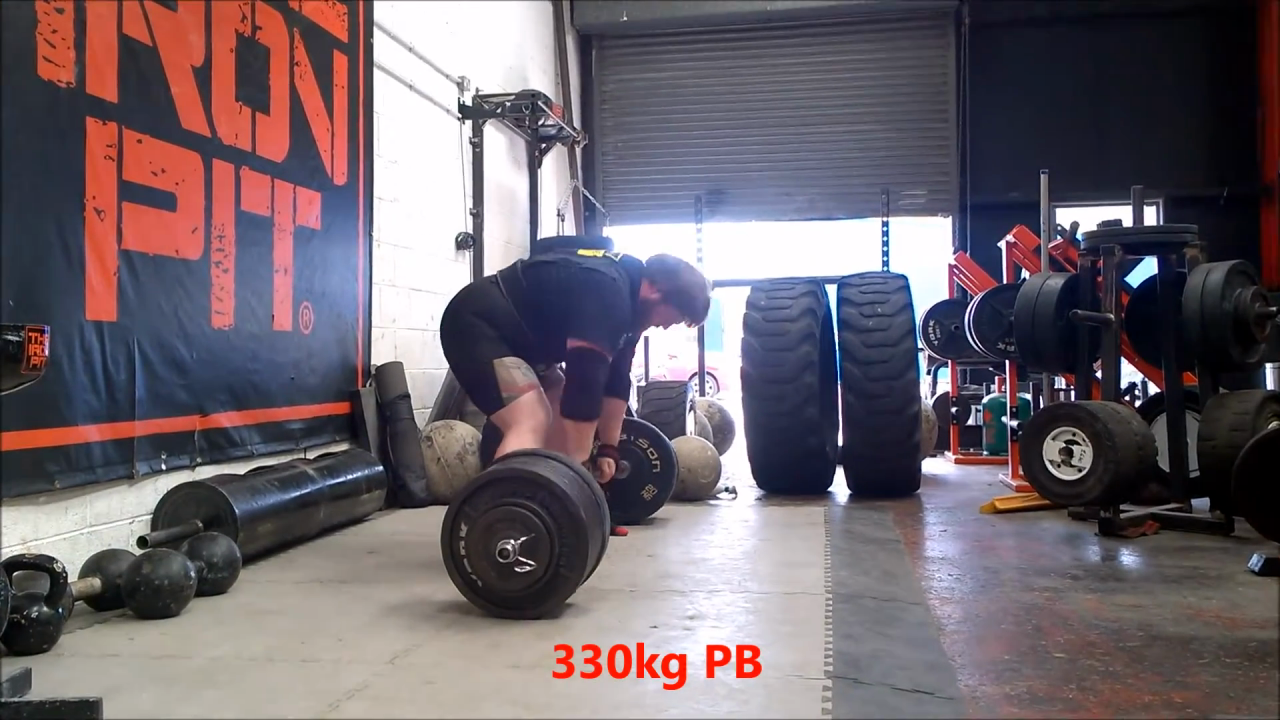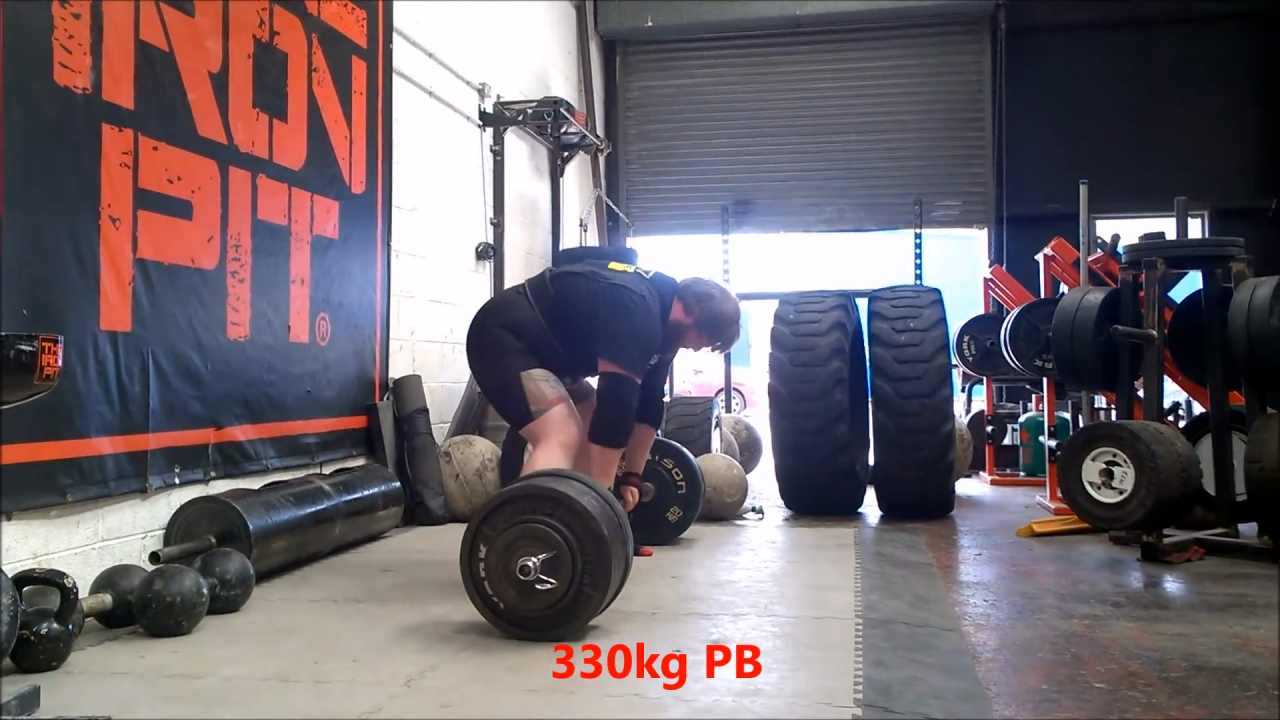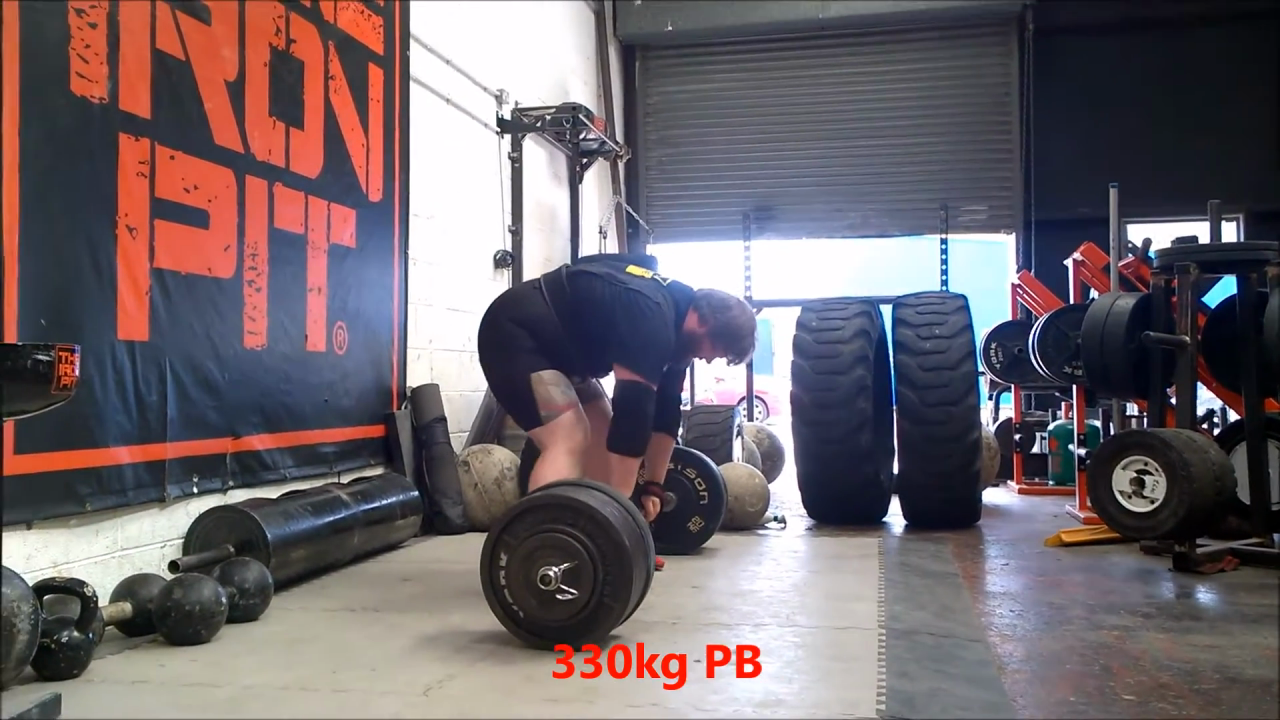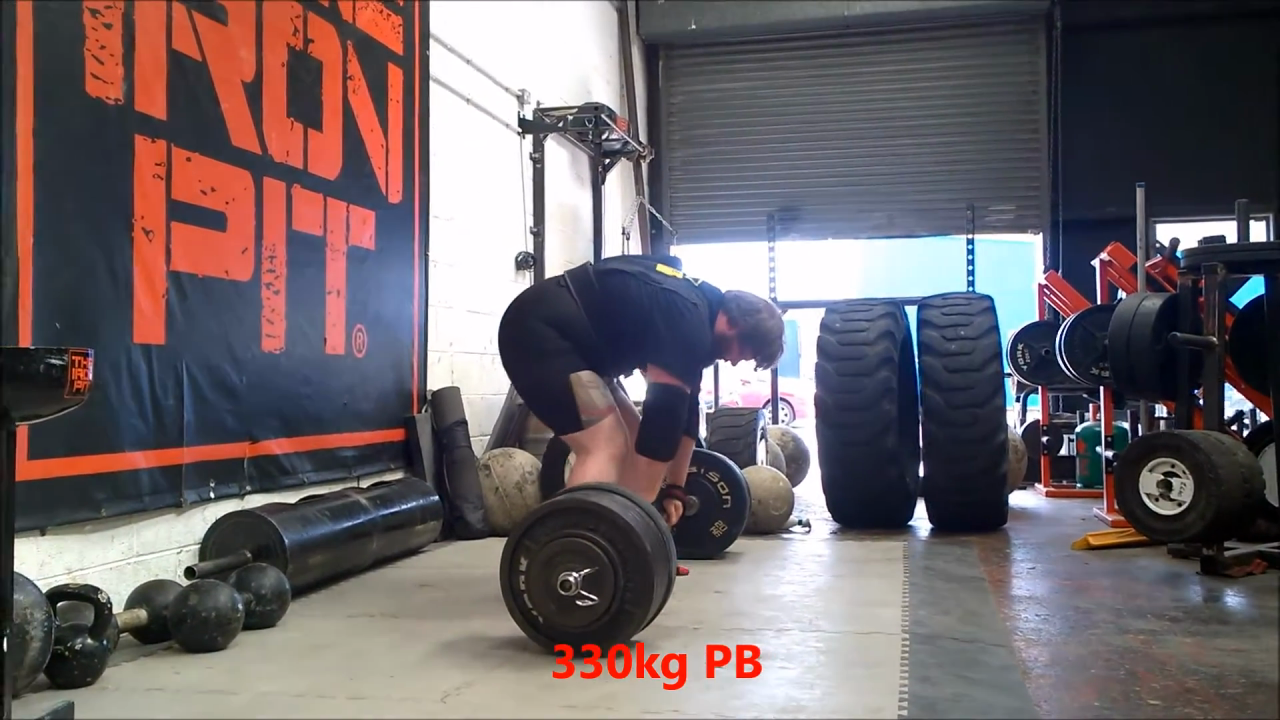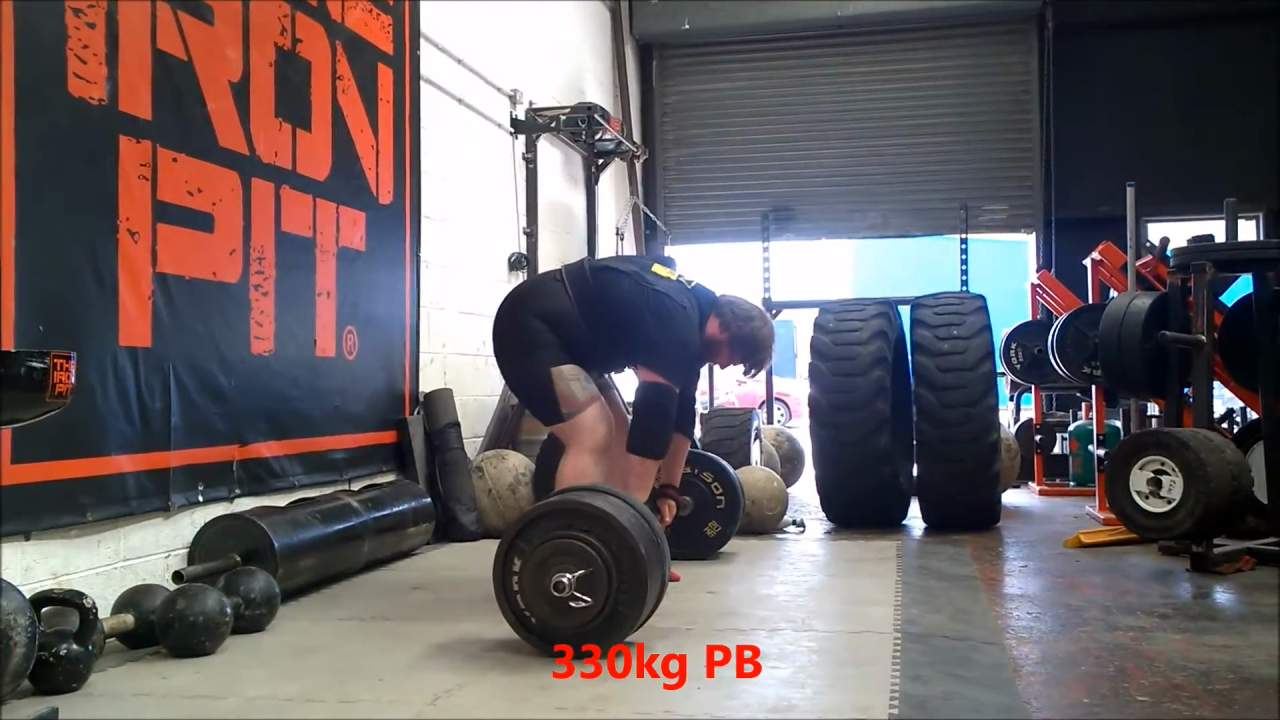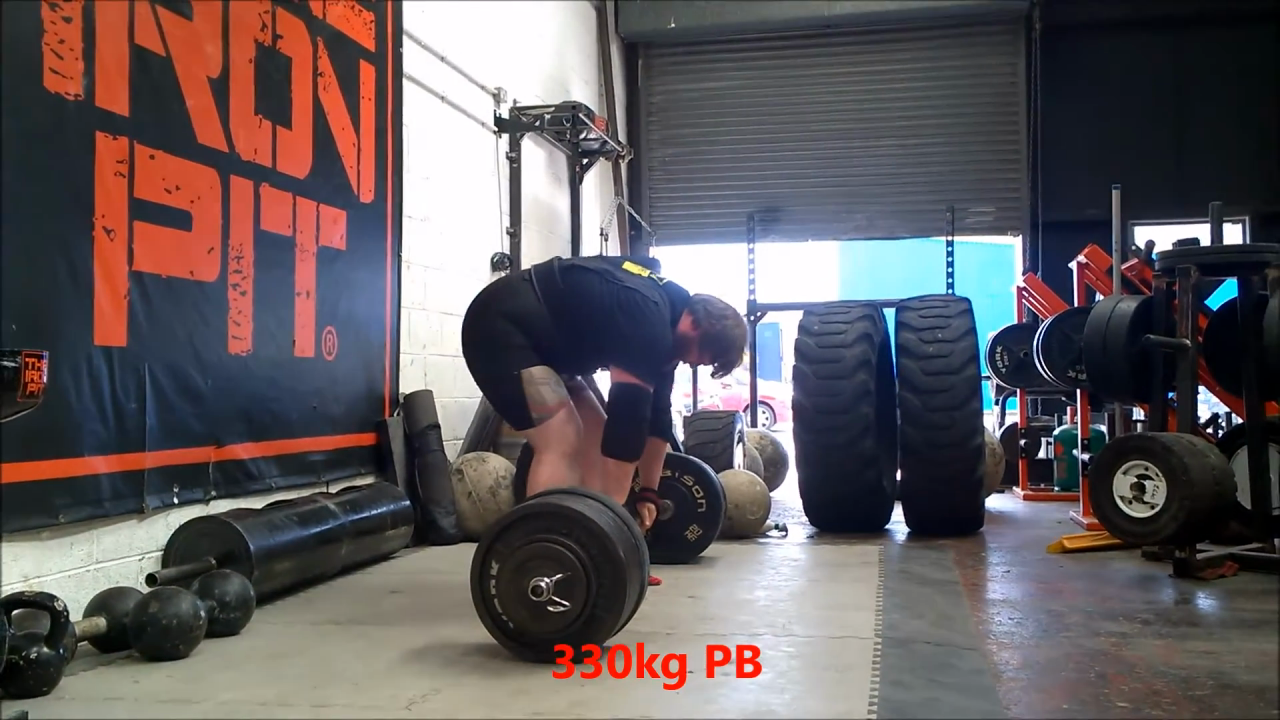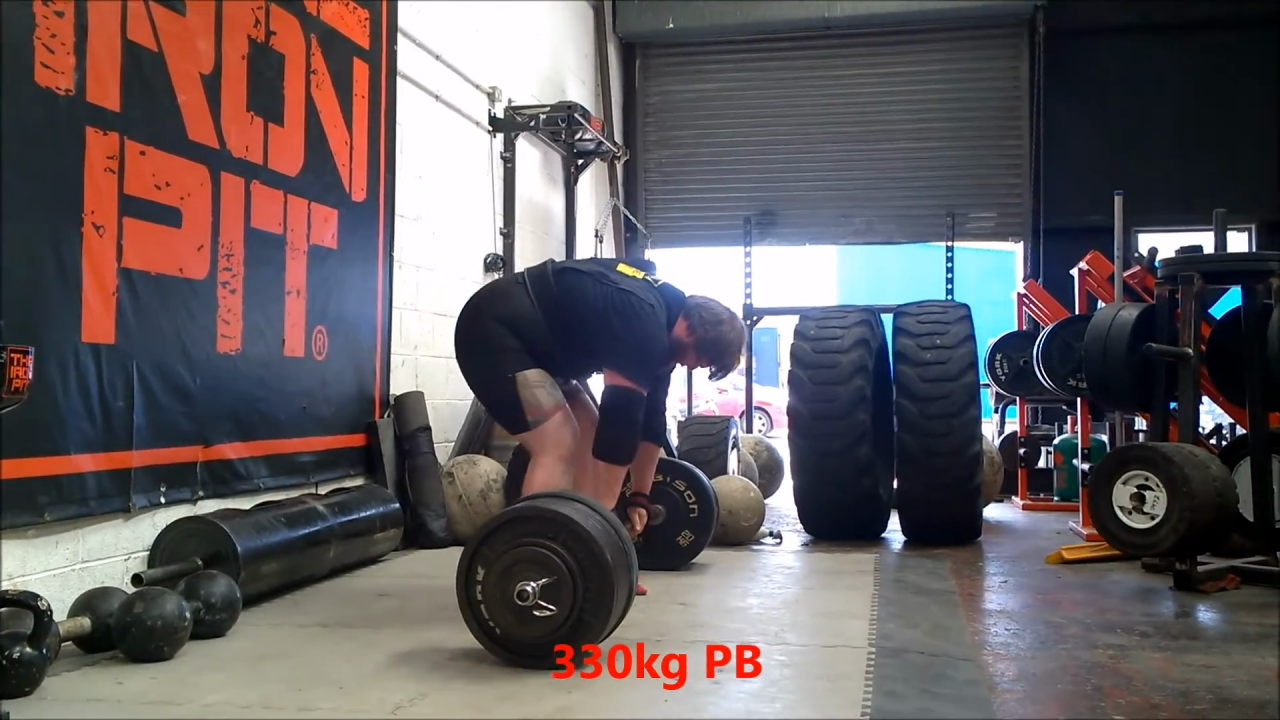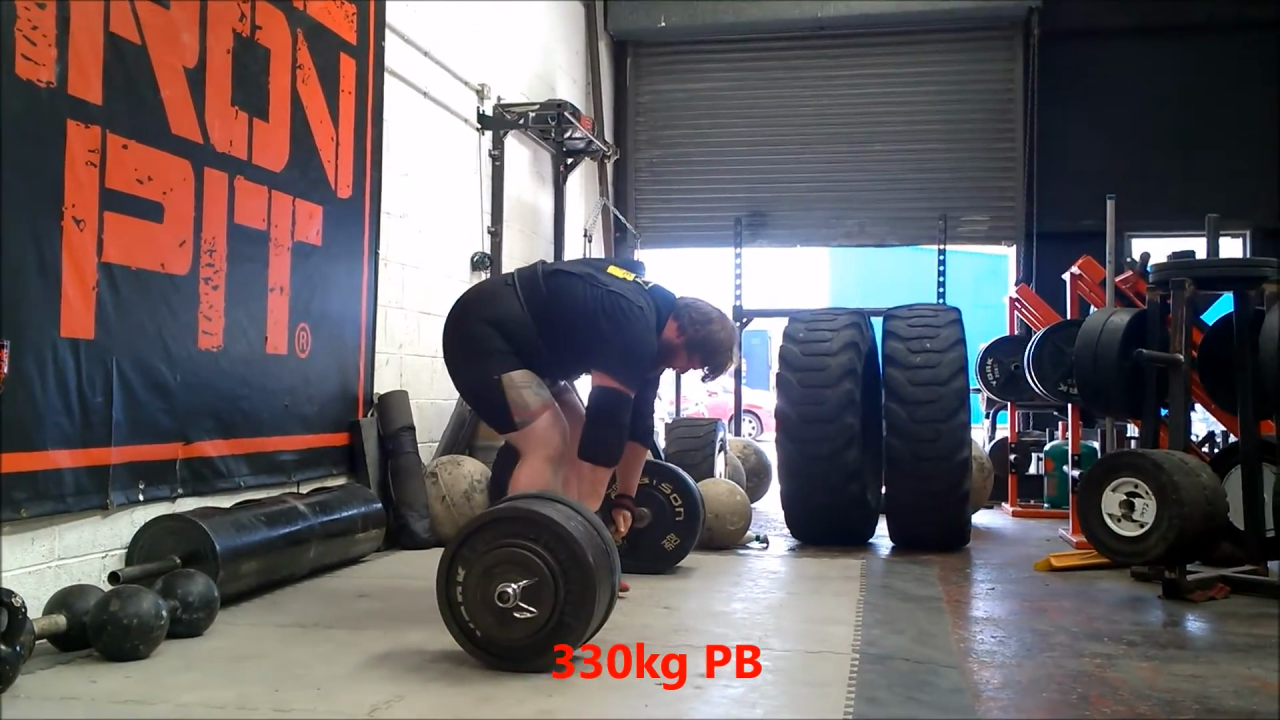
dt=0.3s
person 1, frame 1
left shoulder: (628, 294)
right shoulder: (607, 291)
left elbow: (615, 378)
right elbow: (584, 378)
left wrist: (608, 449)
right wrist: (579, 466)
right hip: (477, 325)
left knee: (565, 424)
right knee: (529, 424)
person 1, frame 2
left shoulder: (660, 315)
right shoulder: (636, 312)
left elbow: (648, 400)
right elbow: (616, 402)
left wrist: (632, 477)
left hip: (542, 347)
right hip: (503, 337)
left knee: (596, 435)
right knee: (561, 438)
person 1, frame 3
left shoulder: (676, 321)
right shoulder: (651, 320)
left elbow: (665, 409)
right elbow: (633, 411)
left wrist: (653, 487)
left hip: (553, 345)
right hip: (516, 334)
left knee: (602, 439)
right knee: (567, 443)
person 1, frame 4
left shoulder: (699, 318)
right shoulder: (685, 317)
left elbow: (684, 407)
right elbow: (664, 411)
left wrist: (675, 488)
left hip: (568, 338)
right hip: (538, 331)
left knee: (631, 439)
right knee: (605, 447)
person 1, frame 5
left shoulder: (694, 317)
right shoulder: (675, 323)
left elbow: (680, 409)
right elbow: (654, 412)
left wrist: (669, 490)
left hip: (568, 336)
right hip: (531, 327)
left knee: (618, 436)
right knee: (592, 438)
person 1, frame 6
left shoulder: (666, 316)
right shoulder: (648, 321)
left elbow: (655, 410)
right elbow: (628, 414)
left wrist: (648, 493)
left hip: (538, 337)
right hip: (501, 328)
left knee: (593, 438)
right knee: (562, 442)
person 1, frame 7
left shoulder: (663, 321)
right shoulder: (643, 325)
left elbow: (649, 415)
right elbow: (620, 418)
left wrist: (639, 498)
left hip: (535, 342)
right hip: (494, 332)
left knee: (589, 441)
right knee: (558, 446)
person 1, frame 8
left shoulder: (652, 323)
right shoulder: (632, 325)
left elbow: (638, 416)
right elbow: (607, 419)
left wrist: (625, 499)
left hip: (519, 340)
right hip: (482, 332)
left knee: (576, 441)
right knee: (547, 446)
